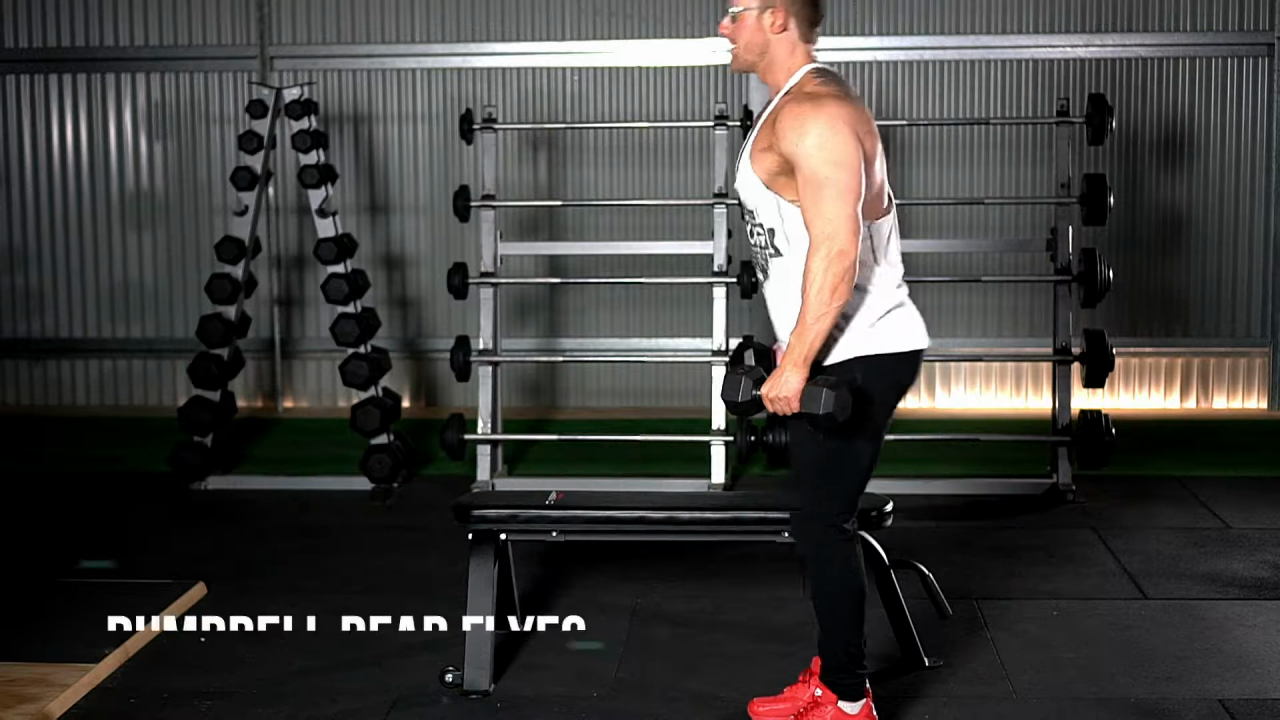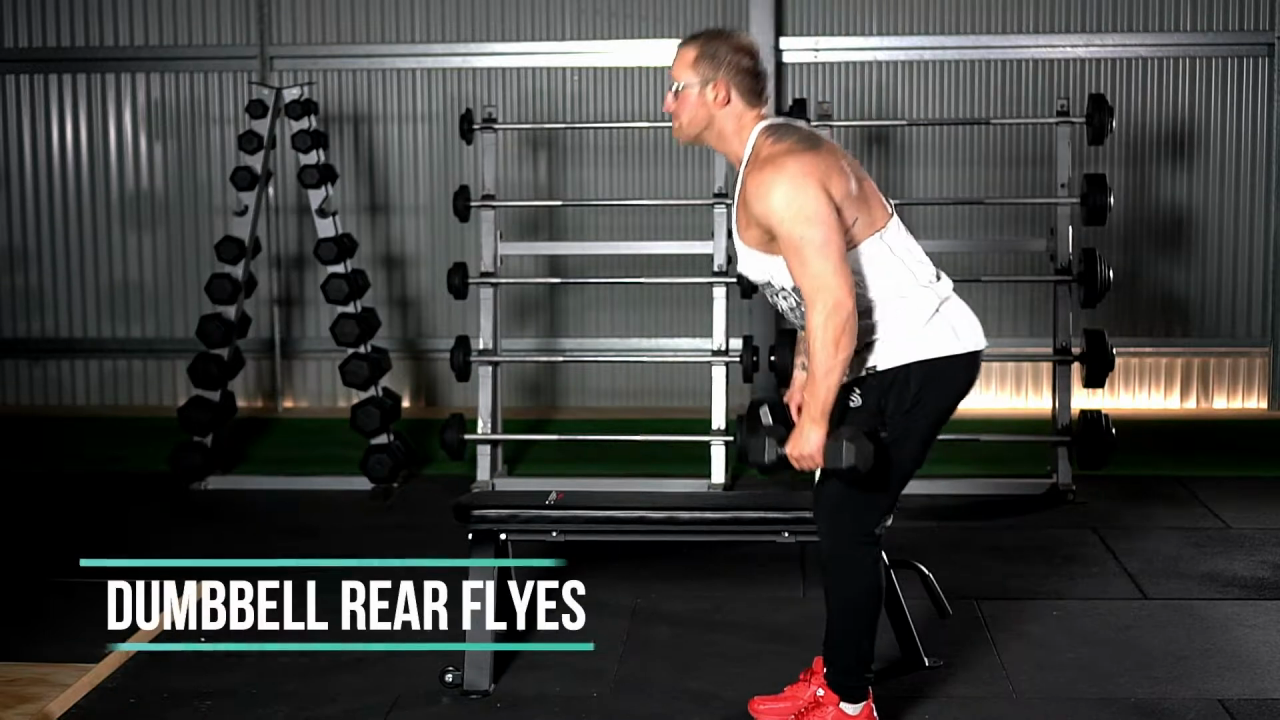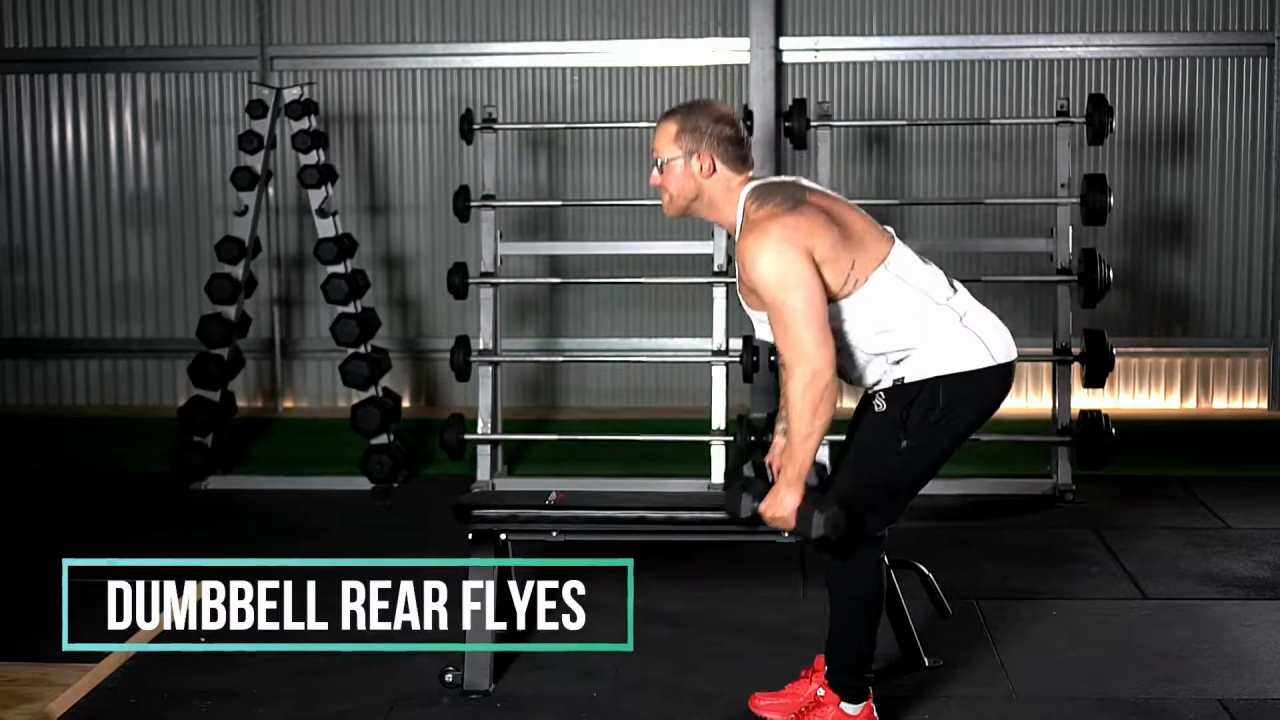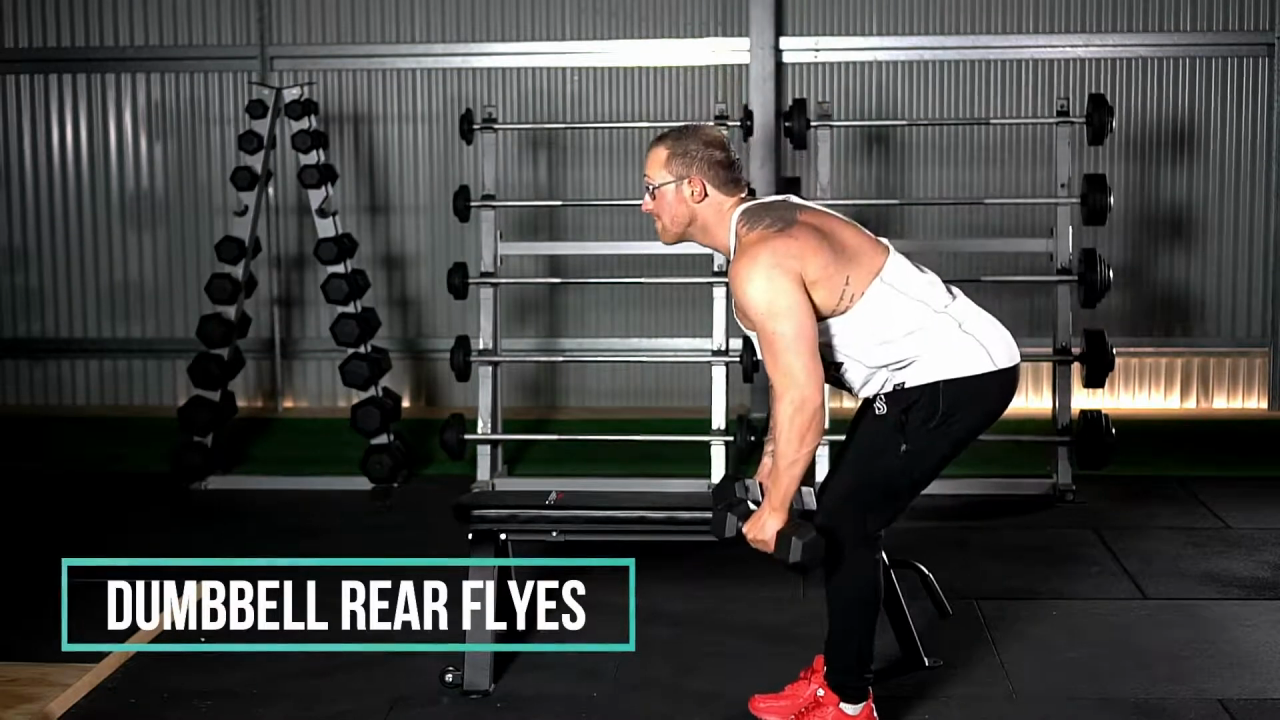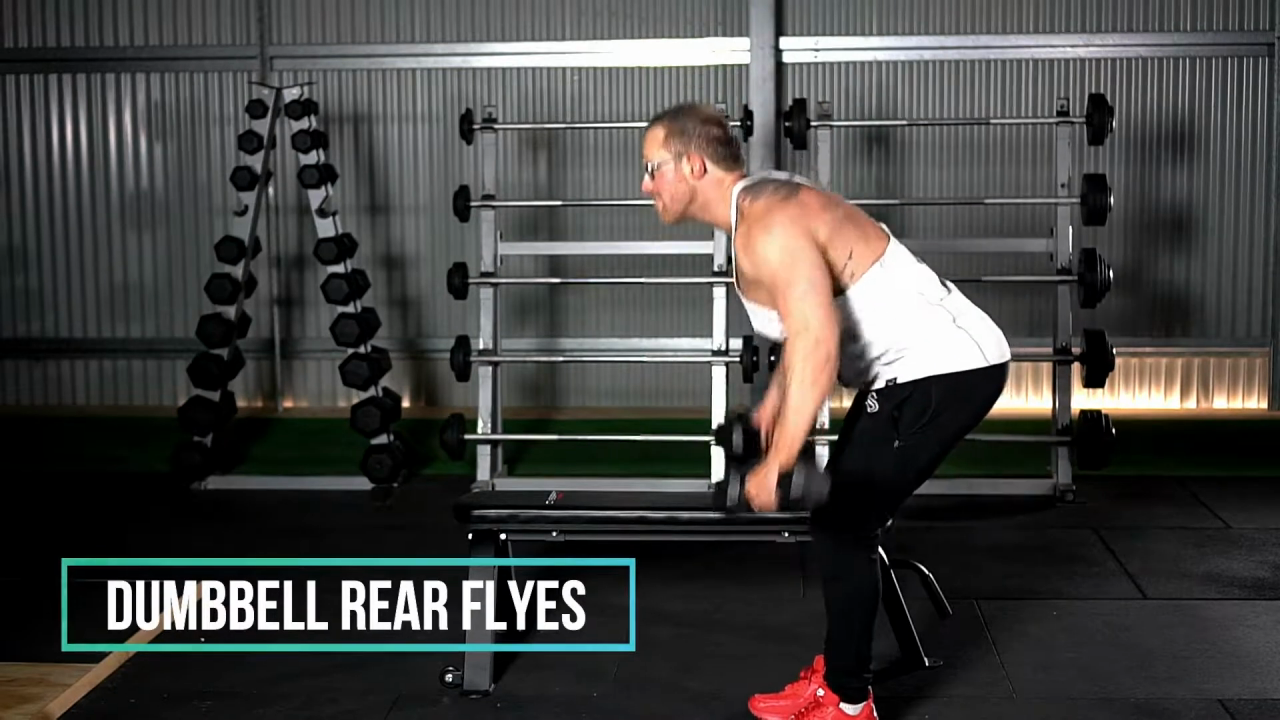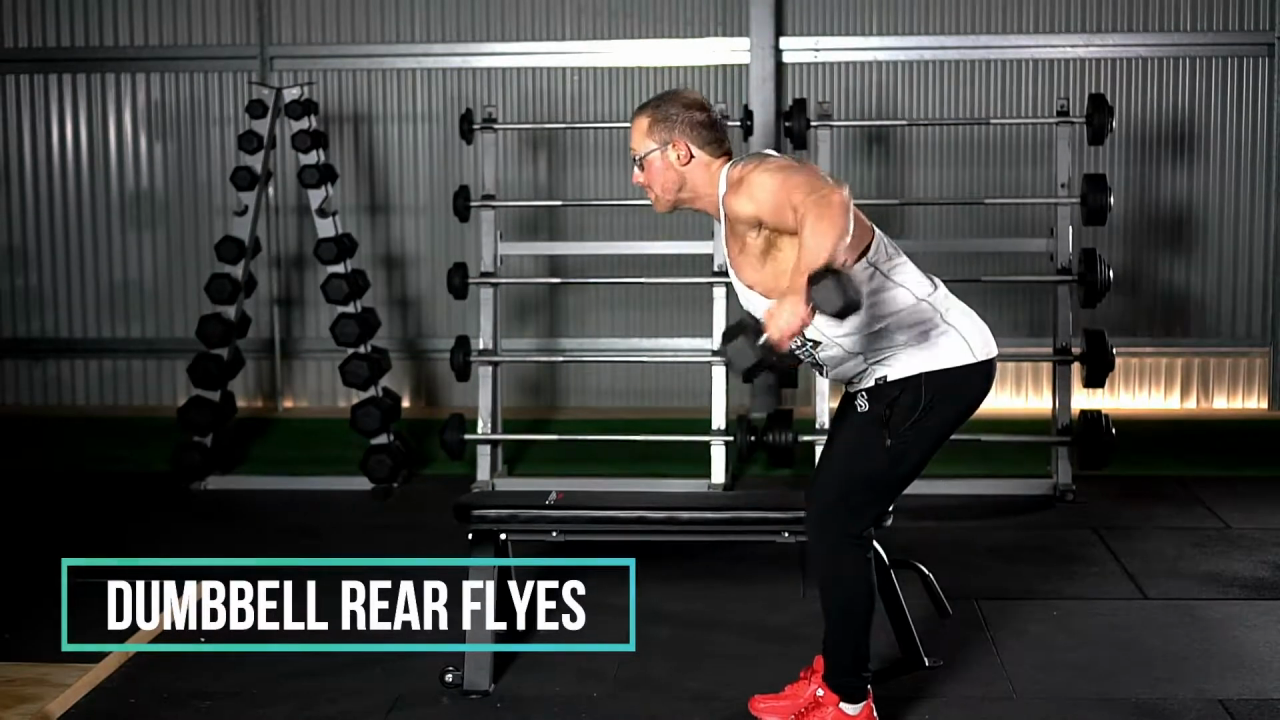
dt=0.5s
person 1, frame 1
left shoulder: (813, 112)
right shoulder: (804, 104)
left elbow: (838, 252)
left wrist: (795, 364)
right wrist: (797, 354)
left hip: (854, 357)
right hip: (844, 351)
left knee: (821, 523)
right knee: (822, 519)
person 1, frame 2
left shoulder: (777, 174)
right shoulder: (776, 153)
left elbow: (835, 304)
left wrist: (814, 421)
right wrist: (803, 375)
left hip: (921, 356)
right hip: (911, 348)
left knee: (847, 521)
right knee: (841, 514)
person 1, frame 3
left shoulder: (766, 239)
right shoulder: (772, 209)
left elbow: (814, 369)
right elbow: (807, 346)
left wrist: (790, 484)
right wrist: (785, 434)
left hip: (951, 371)
right hip: (940, 360)
left knee: (847, 522)
right knee: (846, 515)
person 1, frame 4
left shoulder: (759, 262)
right shoulder: (766, 225)
left elbow: (802, 397)
right elbow: (797, 371)
left wrist: (774, 508)
right wrist: (771, 461)
left hip: (956, 375)
right hip: (945, 363)
left knee: (844, 524)
right knee: (841, 512)
person 1, frame 5
left shoulder: (765, 227)
right shoulder: (762, 208)
left elbow: (818, 348)
right elbow: (807, 326)
left wrist: (778, 464)
right wrist: (772, 405)
left hip: (945, 371)
right hip: (934, 364)
left knee: (841, 522)
right knee: (840, 511)
person 1, frame 6
left shoulder: (751, 188)
right shoulder: (747, 189)
left elbow: (832, 209)
left wrist: (795, 300)
right wrist: (791, 304)
left hip: (932, 363)
right hip: (907, 360)
left knee: (835, 521)
right knee: (834, 515)
